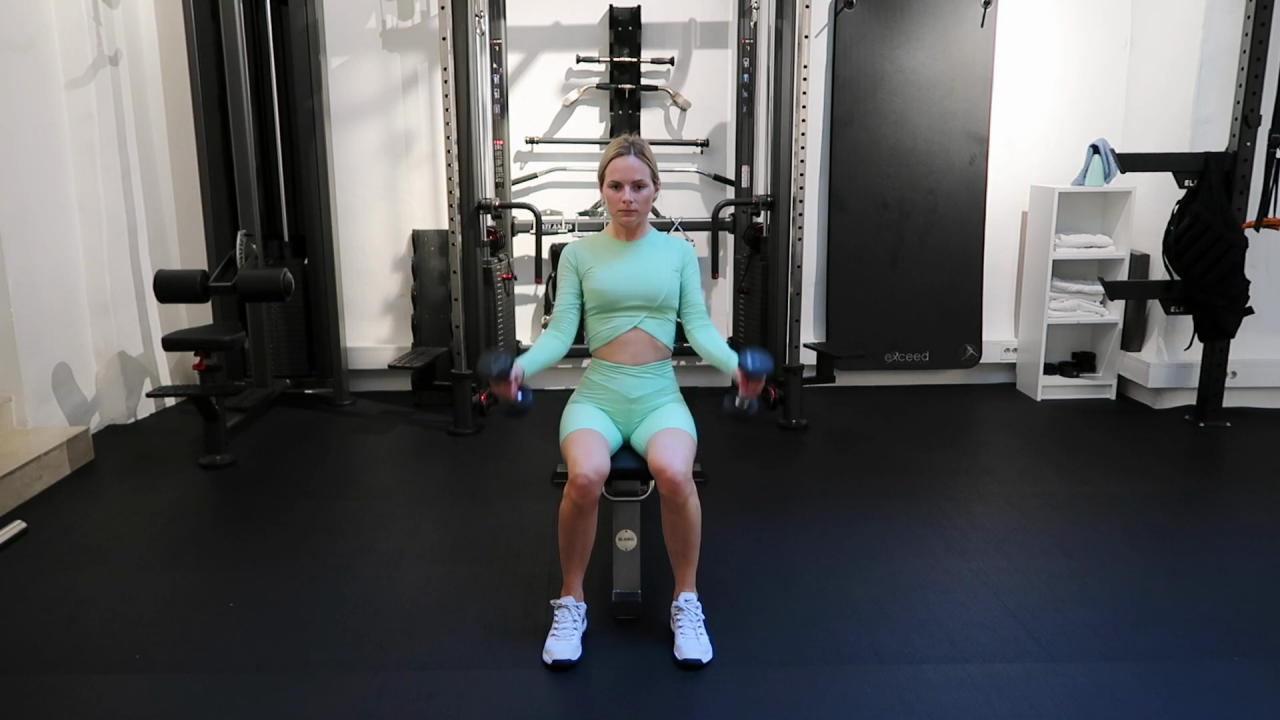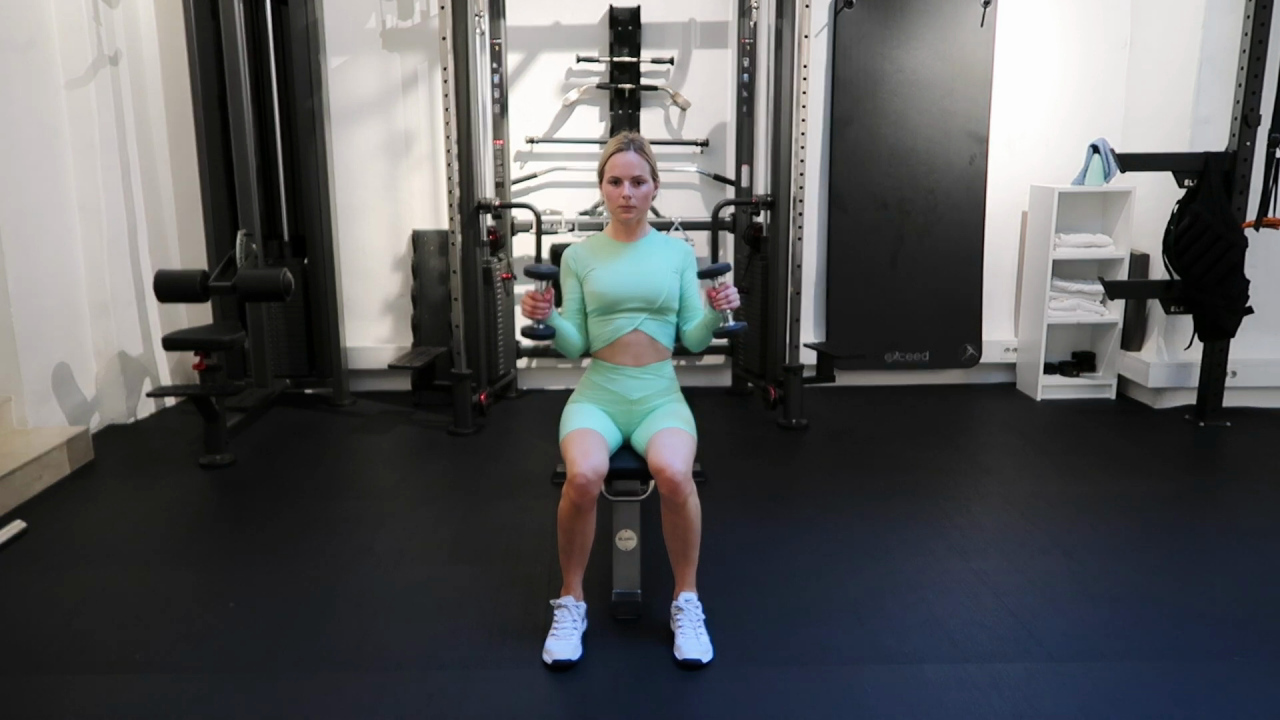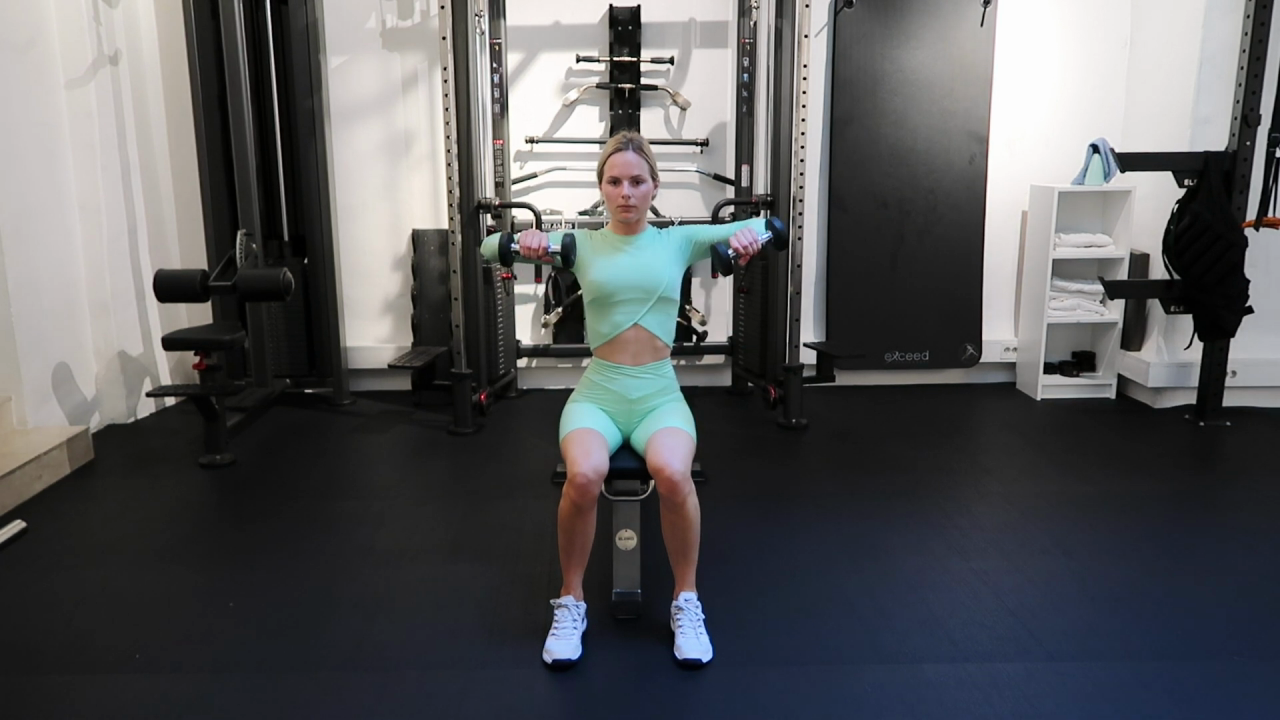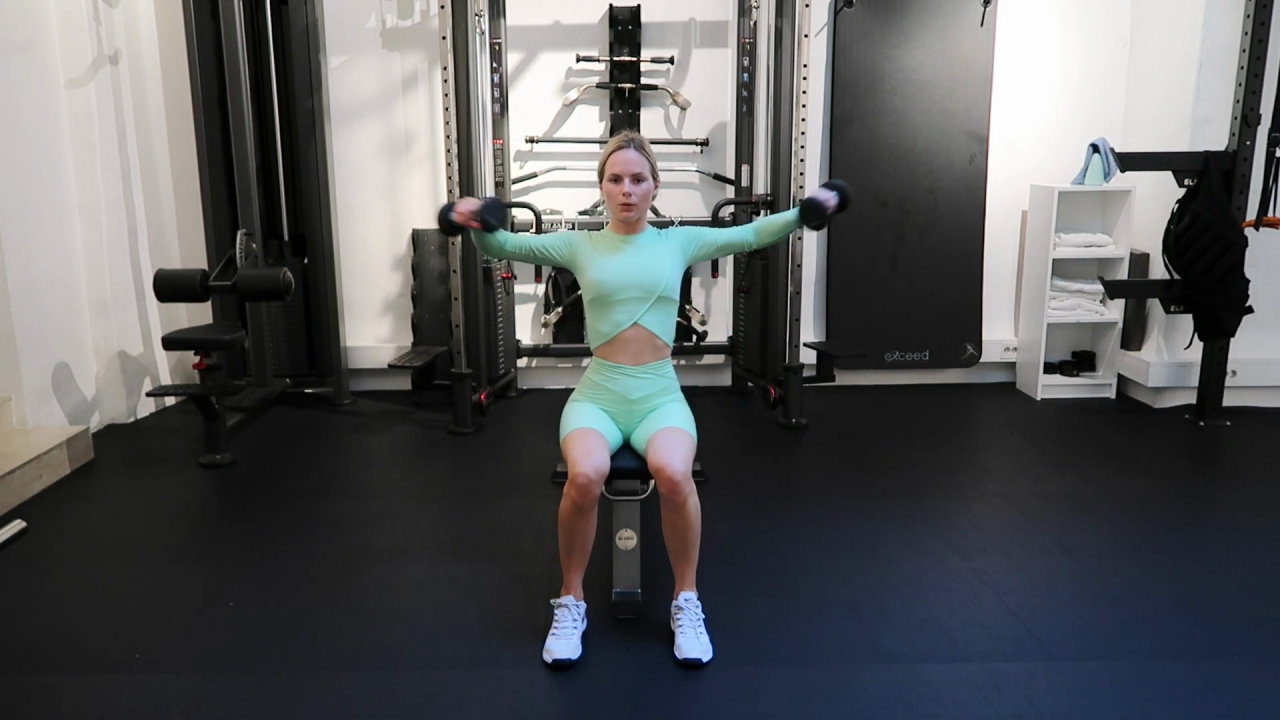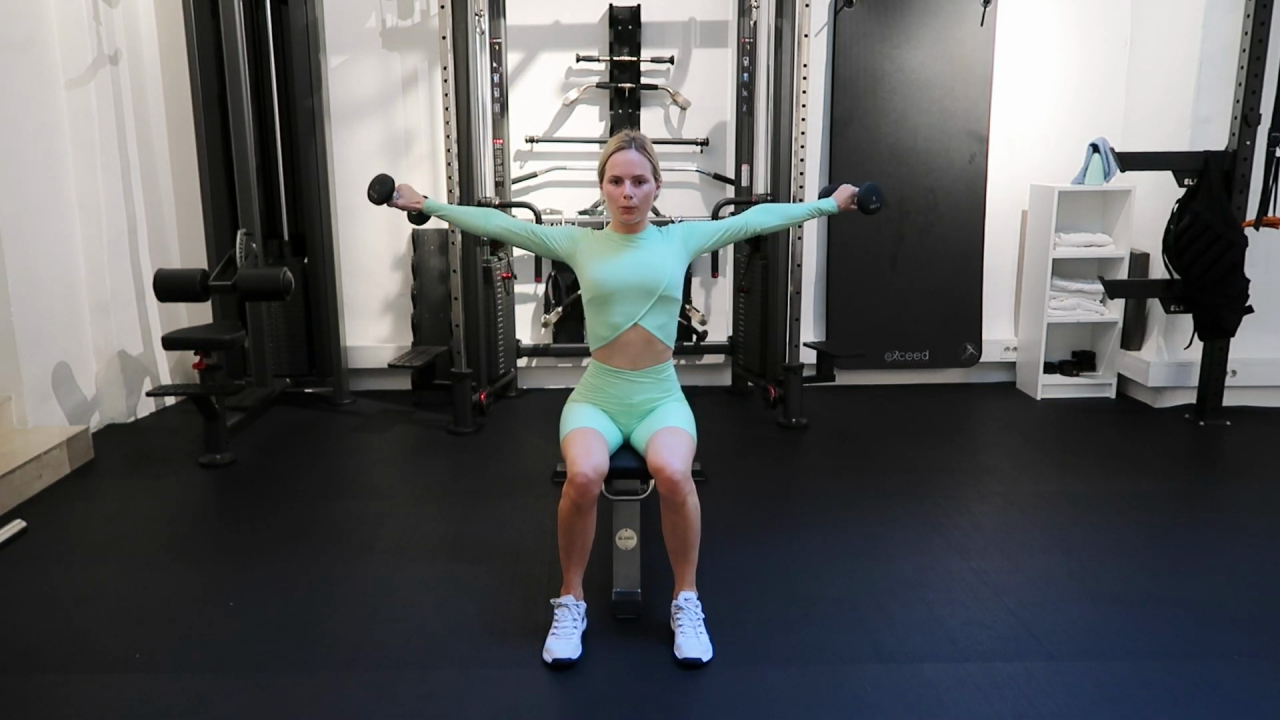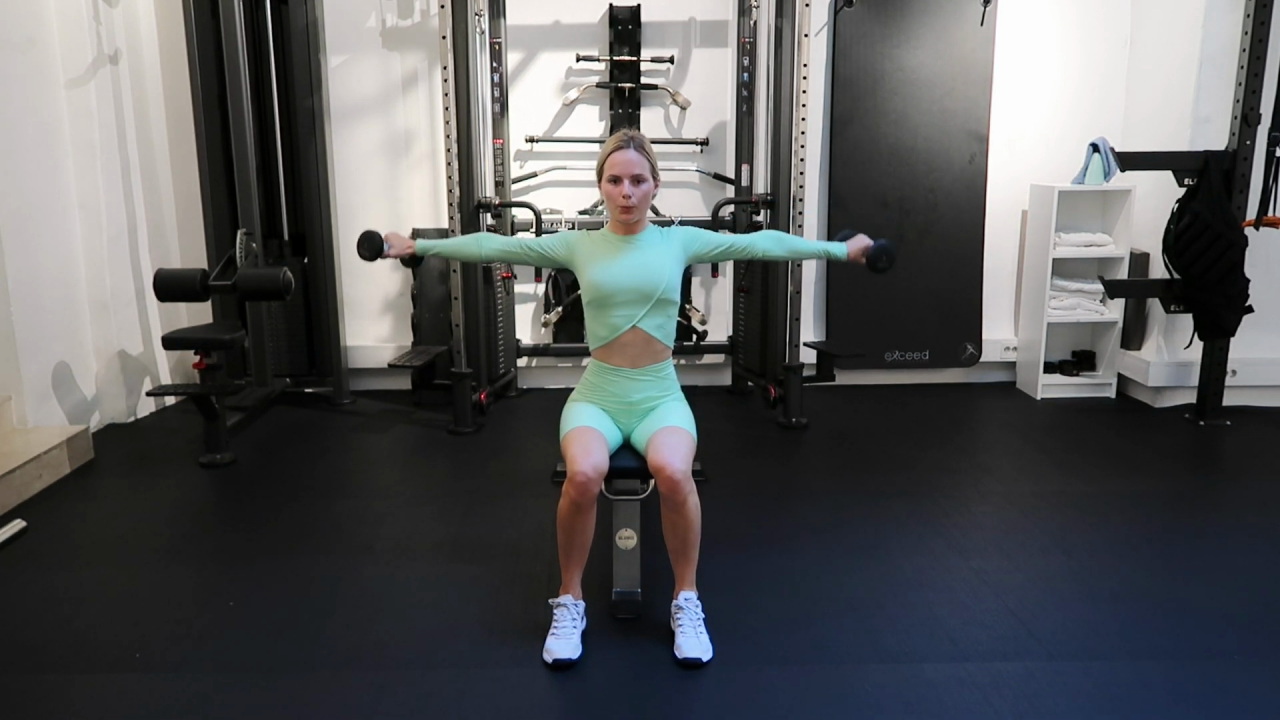
dt=0.5s
person 1, frame 1
left shoulder: (679, 251)
right shoulder: (578, 254)
left elbow: (698, 326)
right elbow: (560, 331)
left wrist: (733, 366)
right wrist: (521, 368)
left hip: (660, 395)
right hip: (596, 394)
left knee: (674, 475)
right knee: (585, 477)
left ankle: (686, 602)
right ankle: (570, 603)
person 1, frame 2
left shoulder: (678, 251)
right shoulder: (578, 255)
left elbow: (696, 339)
right elbow: (572, 346)
left wrist: (719, 311)
right wrist: (544, 320)
left hip: (660, 394)
right hip: (597, 394)
left knee: (674, 475)
right knee: (583, 477)
left ankle: (686, 602)
right ankle: (570, 603)
person 1, frame 3
left shoulder: (679, 240)
right shoulder: (582, 244)
left elbow: (751, 234)
right elbow: (490, 250)
left wrist: (748, 230)
right wrist: (523, 242)
left hip: (660, 393)
right hip: (598, 392)
left knee: (672, 474)
right knee: (584, 476)
left ankle: (686, 602)
right ankle: (570, 602)
person 1, frame 4
left shoulder: (679, 241)
right shoulder: (580, 246)
left elbow: (754, 232)
right elbow: (502, 246)
right wrist: (469, 219)
left hip: (660, 393)
right hip: (598, 393)
left knee: (674, 475)
right knee: (584, 476)
left ankle: (686, 601)
right ankle: (570, 602)
person 1, frame 5
left shoulder: (682, 238)
right shoulder: (578, 243)
left elbow: (757, 219)
right elbow: (497, 223)
left wrist: (829, 205)
right wrist: (425, 204)
left hip: (662, 397)
right hip: (597, 396)
left knee: (673, 474)
right knee: (584, 476)
left ankle: (686, 601)
right ankle: (570, 602)
person 1, frame 6
left shoulder: (679, 241)
right shoulder: (578, 245)
left elbow: (760, 244)
right elbow: (496, 247)
left wrist: (840, 250)
right wrist: (417, 246)
left hip: (660, 395)
right hip: (597, 395)
left knee: (674, 474)
right knee: (583, 475)
left ankle: (686, 601)
right ankle: (569, 602)
